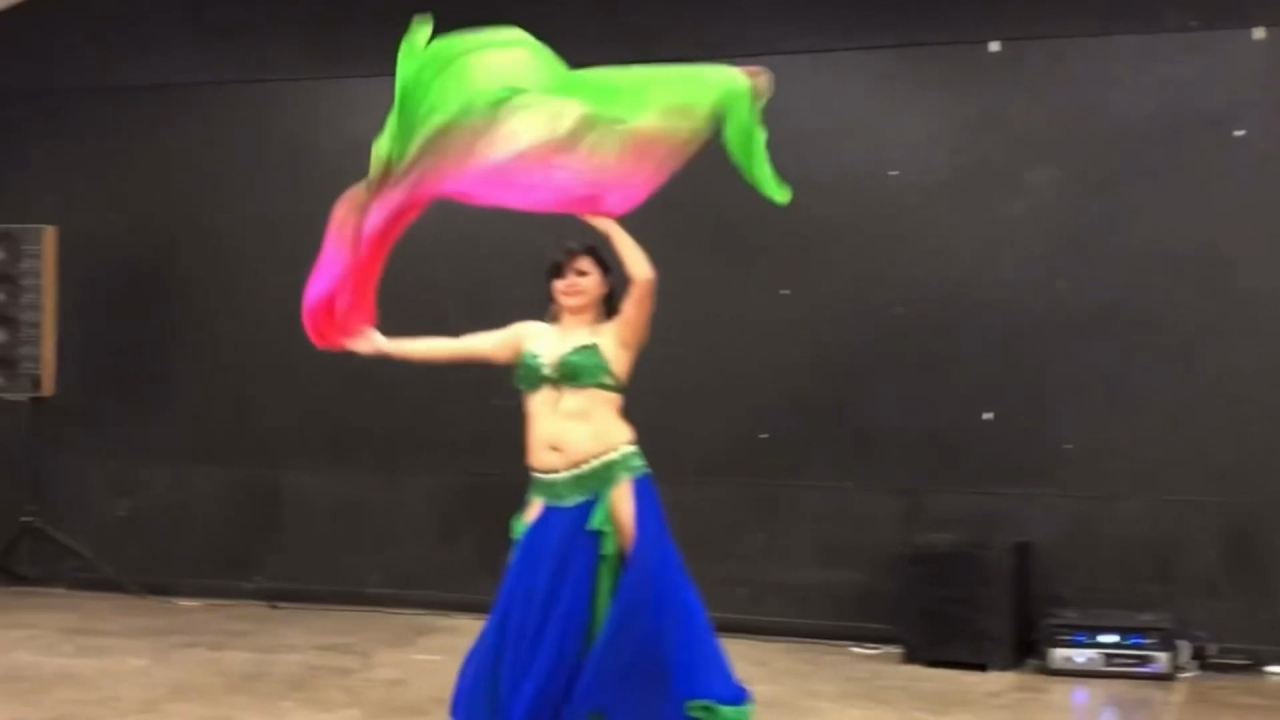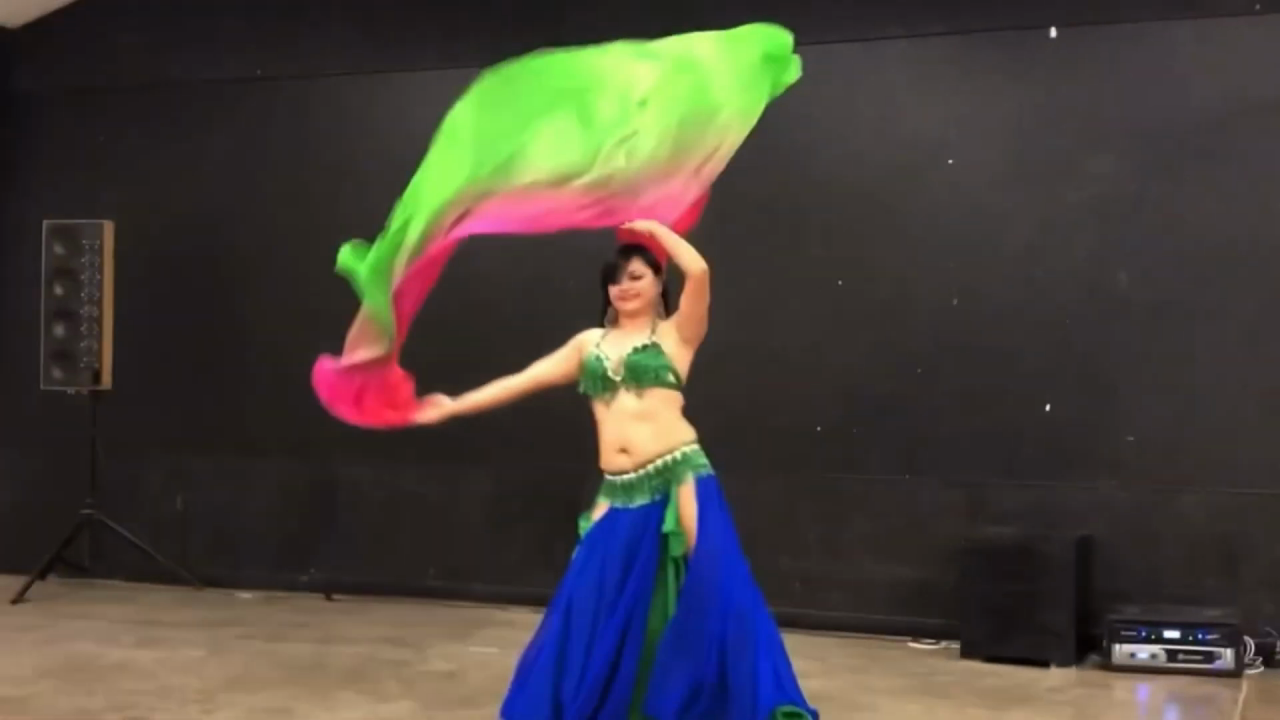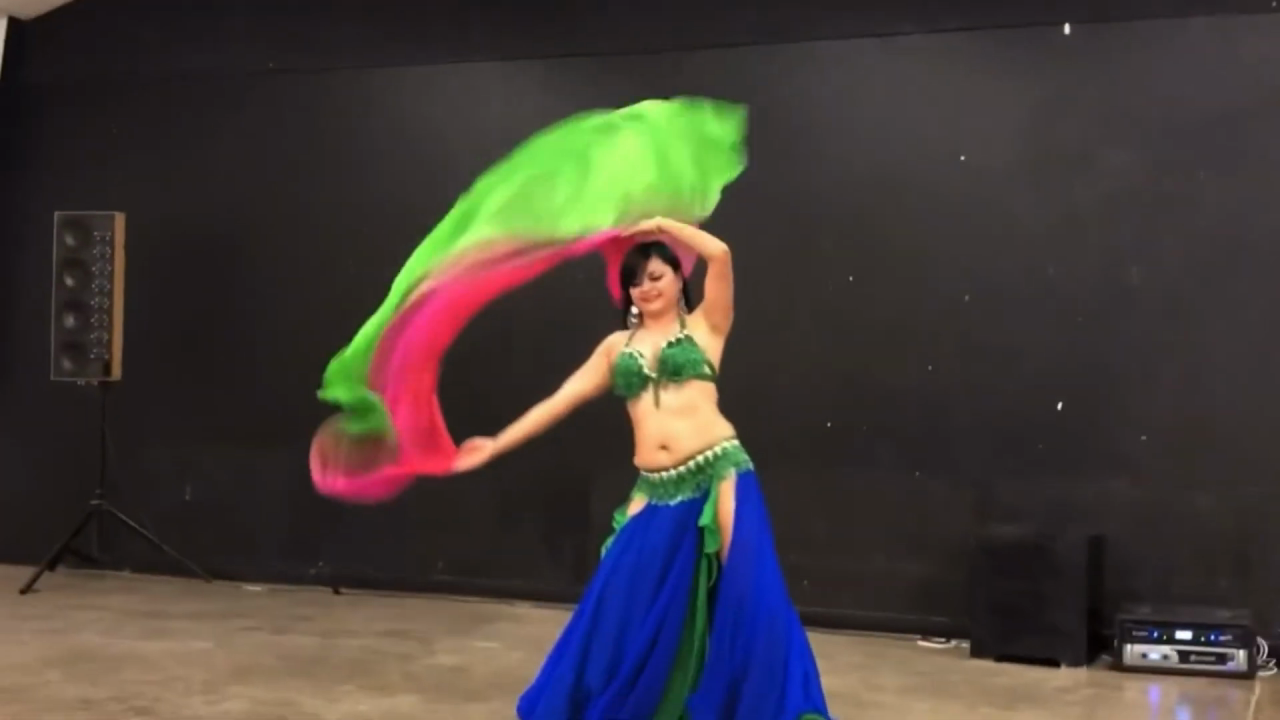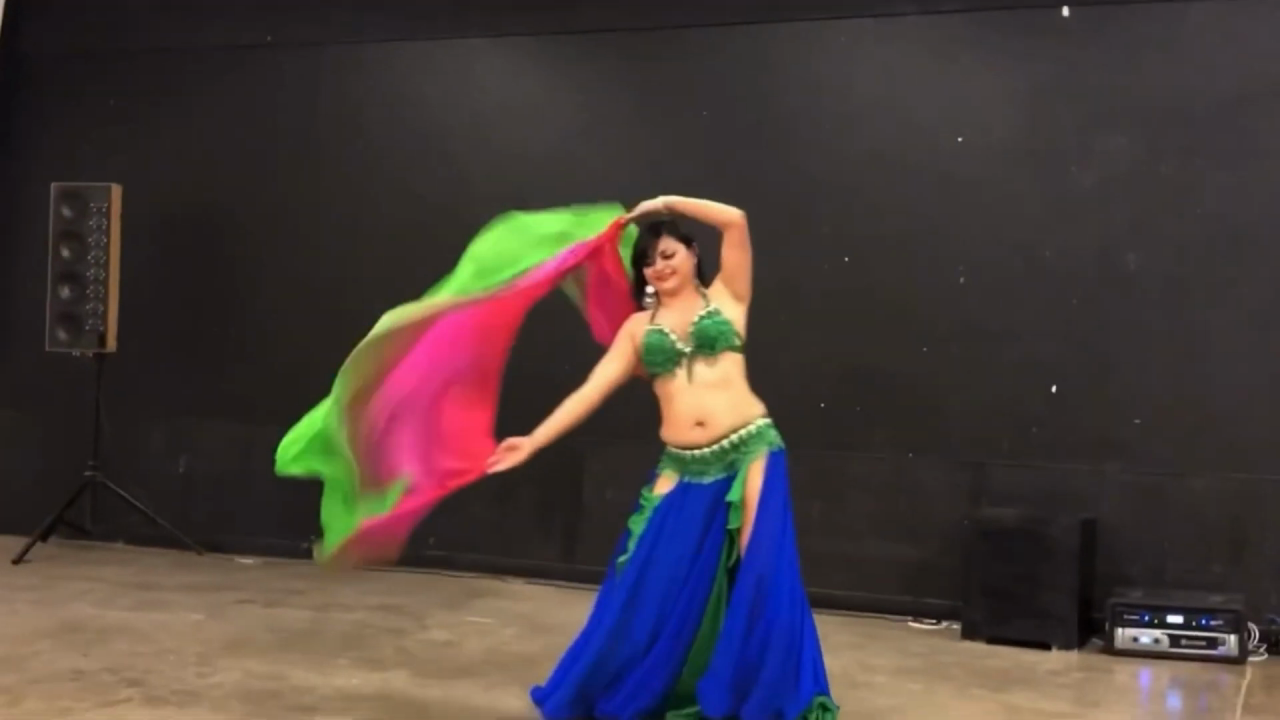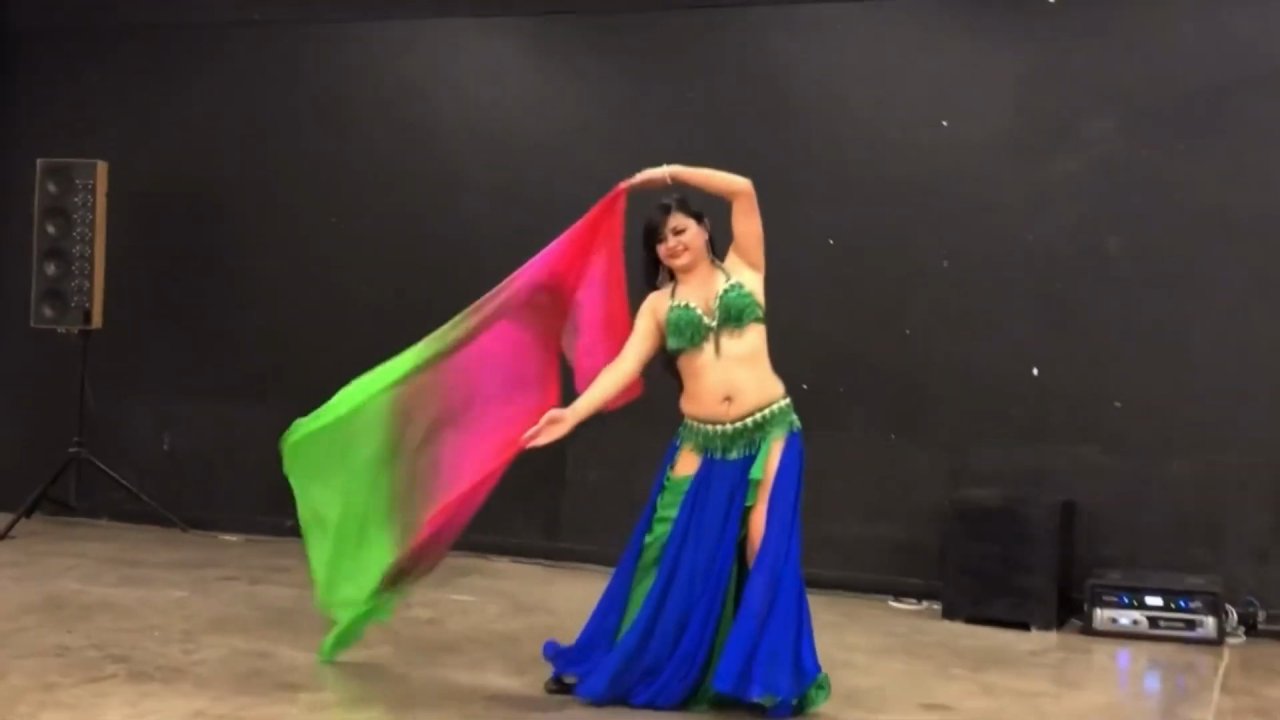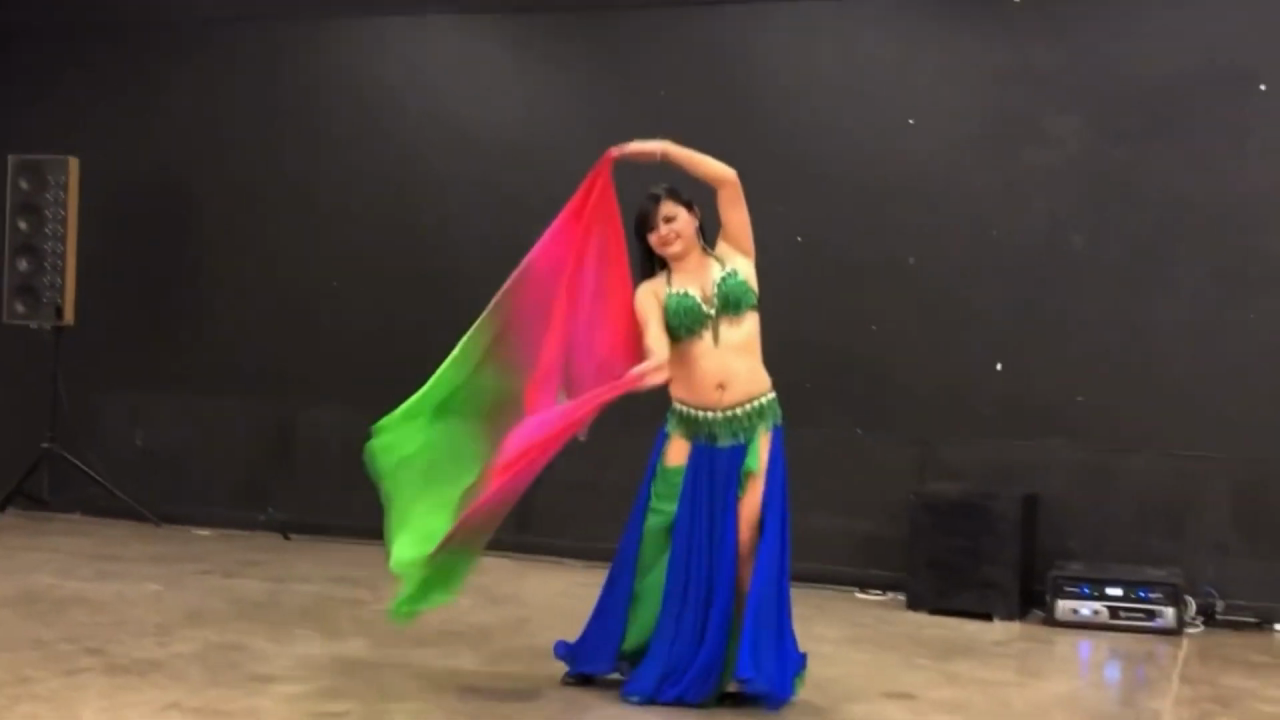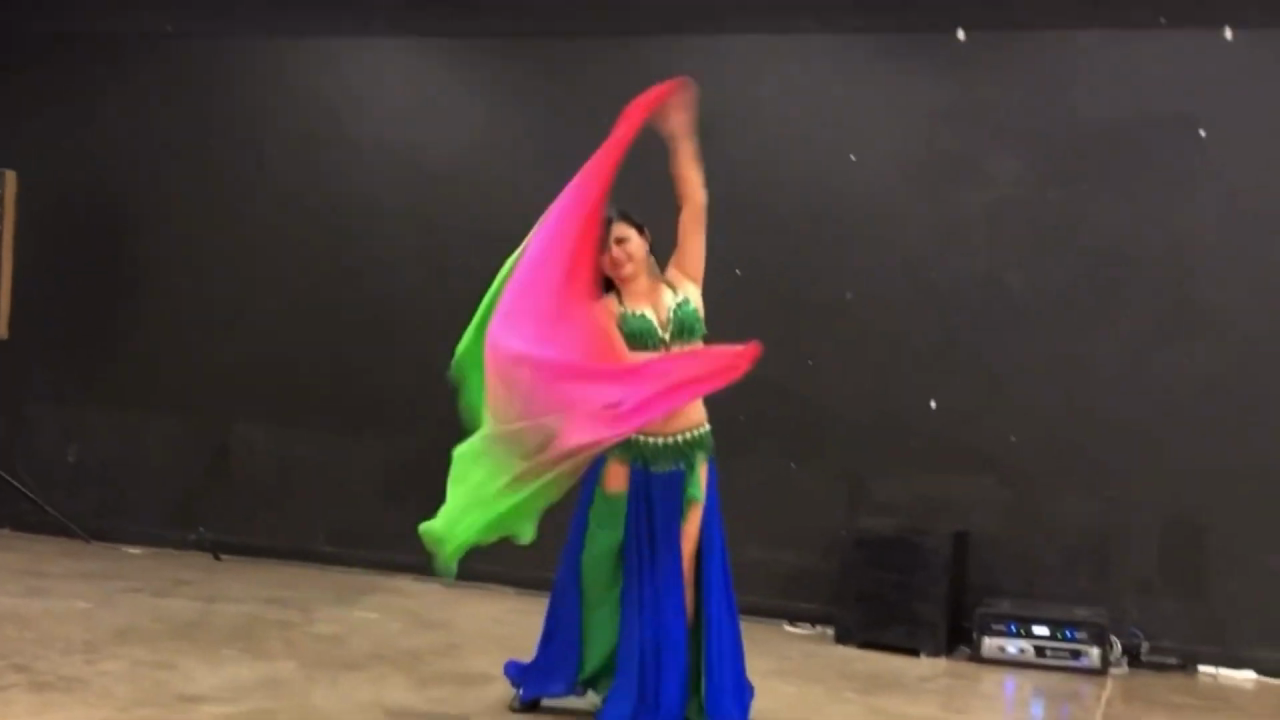
dt=0.2s
person 1, frame 1
left shoulder: (617, 337)
right shoulder: (529, 335)
left elbow: (645, 279)
right elbow: (457, 346)
left wrist: (607, 226)
right wrist: (386, 345)
left hip: (613, 476)
right hip: (551, 490)
left knee: (649, 587)
right knee: (533, 599)
person 1, frame 2
left shoulder: (676, 335)
right shoulder: (591, 343)
left elbow: (699, 272)
right elbow: (524, 380)
left wrist: (654, 229)
right wrist: (456, 405)
left hip: (680, 476)
right hip: (619, 492)
left knee: (717, 590)
right knee: (590, 600)
person 1, frame 3
left shoulder: (705, 327)
right shoulder: (618, 345)
left elbow: (720, 255)
right elbow: (561, 400)
left wrist: (662, 227)
right wrist: (497, 444)
left hip: (718, 473)
right hip: (654, 489)
left knee: (748, 590)
right knee: (619, 596)
person 1, frame 4
left shoulder: (726, 299)
right shoulder: (639, 326)
left elbow: (736, 221)
right elbow: (591, 390)
left wrist: (669, 203)
right wrist: (532, 441)
left hip: (748, 450)
right hip: (681, 466)
left knee: (761, 572)
right knee: (648, 574)
person 1, frame 5
left shoulder: (743, 269)
right shoulder: (658, 304)
left elbow: (742, 189)
right elbow: (623, 366)
left wrist: (671, 173)
right wrist: (572, 413)
left hip: (768, 429)
right hip: (701, 441)
left knee: (763, 551)
right knee: (672, 551)
left ankle: (764, 674)
right ankle: (609, 665)
person 1, frame 6
left shoulder: (736, 256)
right shoulder: (652, 291)
left elbow: (728, 181)
right elbow: (656, 347)
left wrist: (664, 150)
right wrist: (655, 365)
left hip: (755, 420)
right hip: (691, 427)
left knee: (748, 540)
right knee: (669, 538)
left ankle: (747, 663)
person 1, frame 7
left shoulder: (685, 282)
right shoulder: (604, 311)
left elbow: (694, 203)
right elbow: (620, 362)
left wrist: (680, 133)
left hip: (689, 450)
right hip: (629, 452)
left knee: (681, 570)
right knee: (609, 562)
